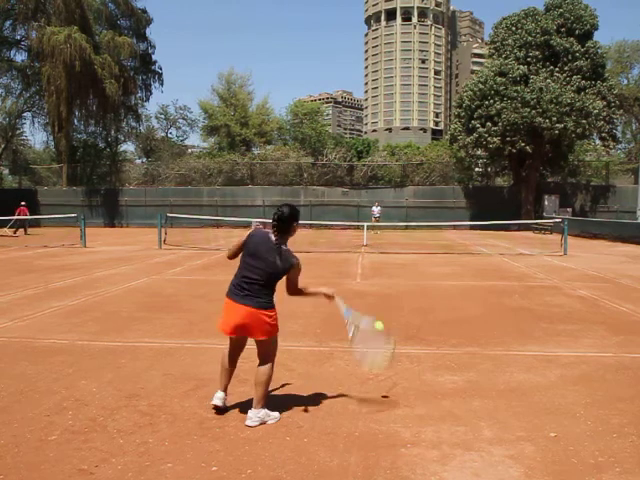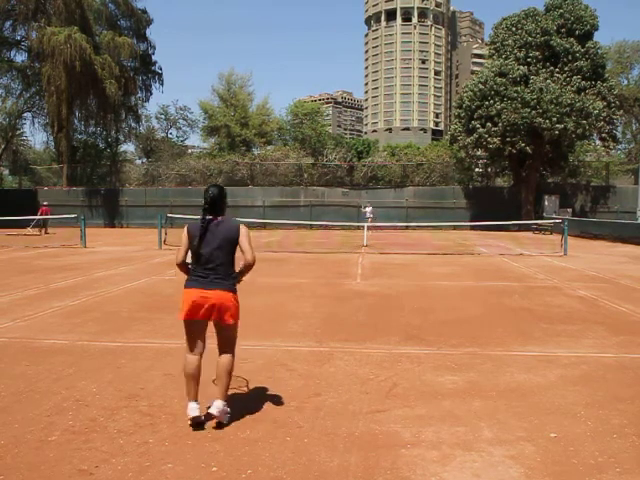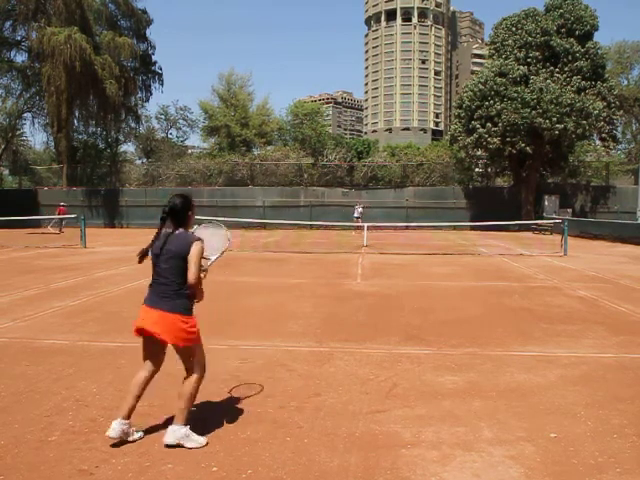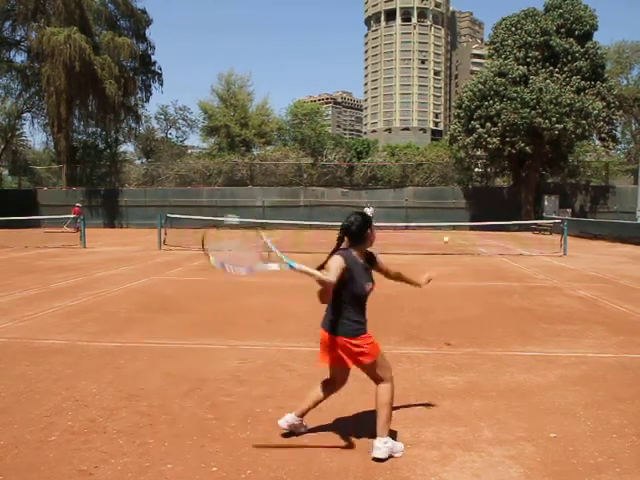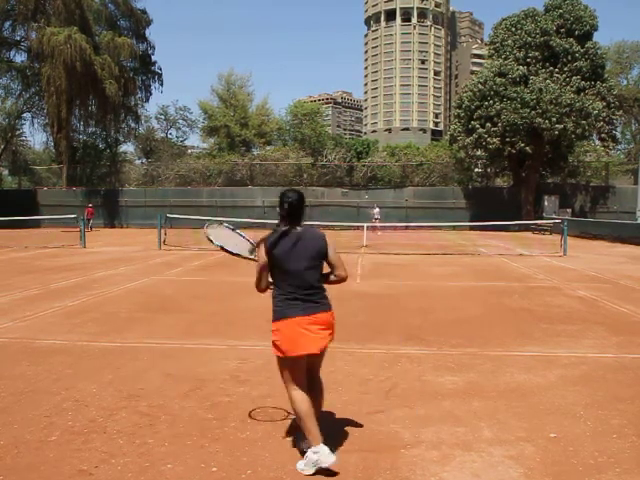
dt=1s
person 1, frame 1
left shoulder: (255, 234)
right shoulder: (291, 261)
left elbow: (230, 255)
right elbow: (293, 291)
right wrist: (320, 291)
left hip: (234, 302)
right hip: (260, 311)
left knee: (234, 349)
right knee: (266, 359)
left ankle: (221, 394)
right ankle: (257, 412)
person 1, frame 2
left shoulder: (191, 228)
right shoulder: (237, 228)
left elbow: (180, 262)
right elbow: (250, 261)
right wrist: (237, 276)
left hip: (194, 292)
right hip: (224, 295)
left knee: (194, 351)
right knee: (226, 351)
left ankle: (193, 406)
right ankle: (220, 403)
person 1, frame 3
left shoulder: (159, 240)
right shoulder: (194, 243)
right elbow: (193, 280)
right wrist: (199, 293)
left hip: (151, 311)
right hip: (176, 317)
left knee: (149, 368)
right knee: (195, 371)
left ankle: (121, 424)
right ankle: (177, 430)
person 1, frame 4
left shoulder: (368, 257)
right shoulder: (340, 260)
left elbow: (390, 272)
right elbow: (324, 298)
left wrist: (417, 281)
right wrist: (325, 285)
left hip: (334, 331)
right hip: (351, 336)
left knee: (335, 381)
right knee: (385, 381)
left ankle: (293, 418)
right ankle: (382, 442)
person 1, frame 5
left shoulder: (268, 242)
right shoulder: (320, 238)
left elbow: (260, 286)
right elbow: (342, 275)
left hip: (288, 321)
right hip: (321, 316)
left knee: (295, 386)
right knee: (312, 377)
left ankle: (318, 450)
right ankle: (314, 443)
